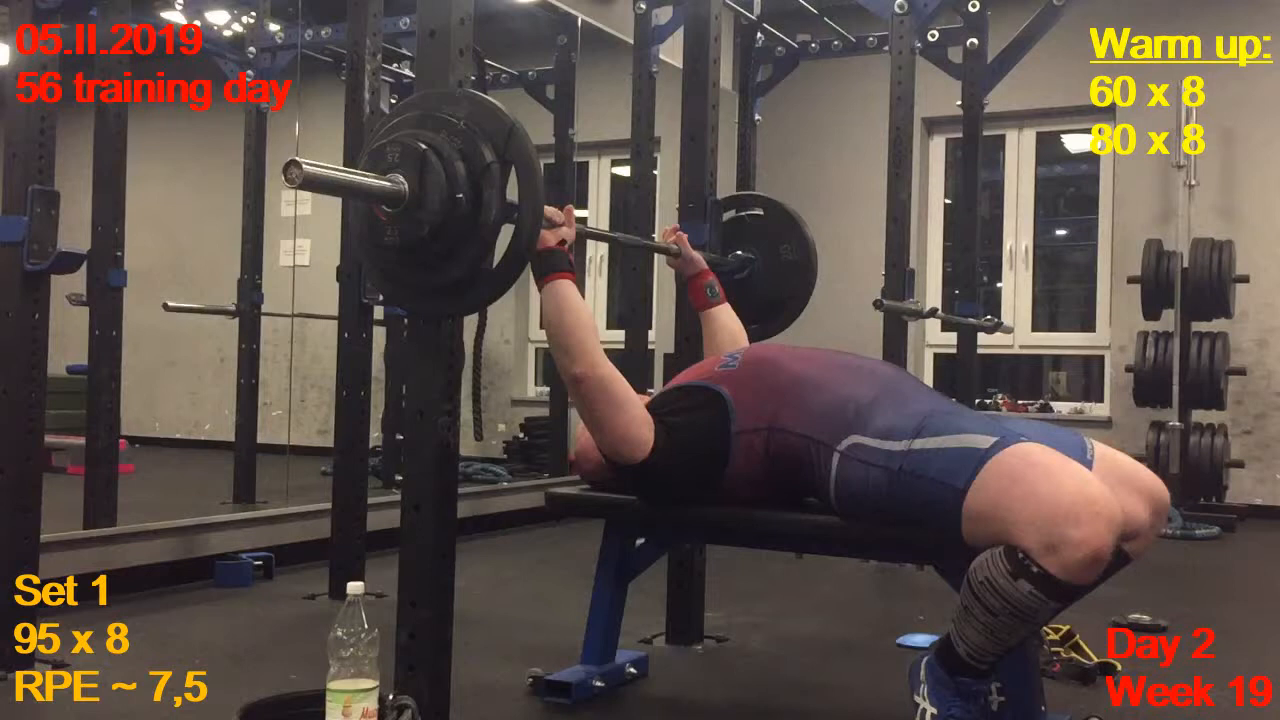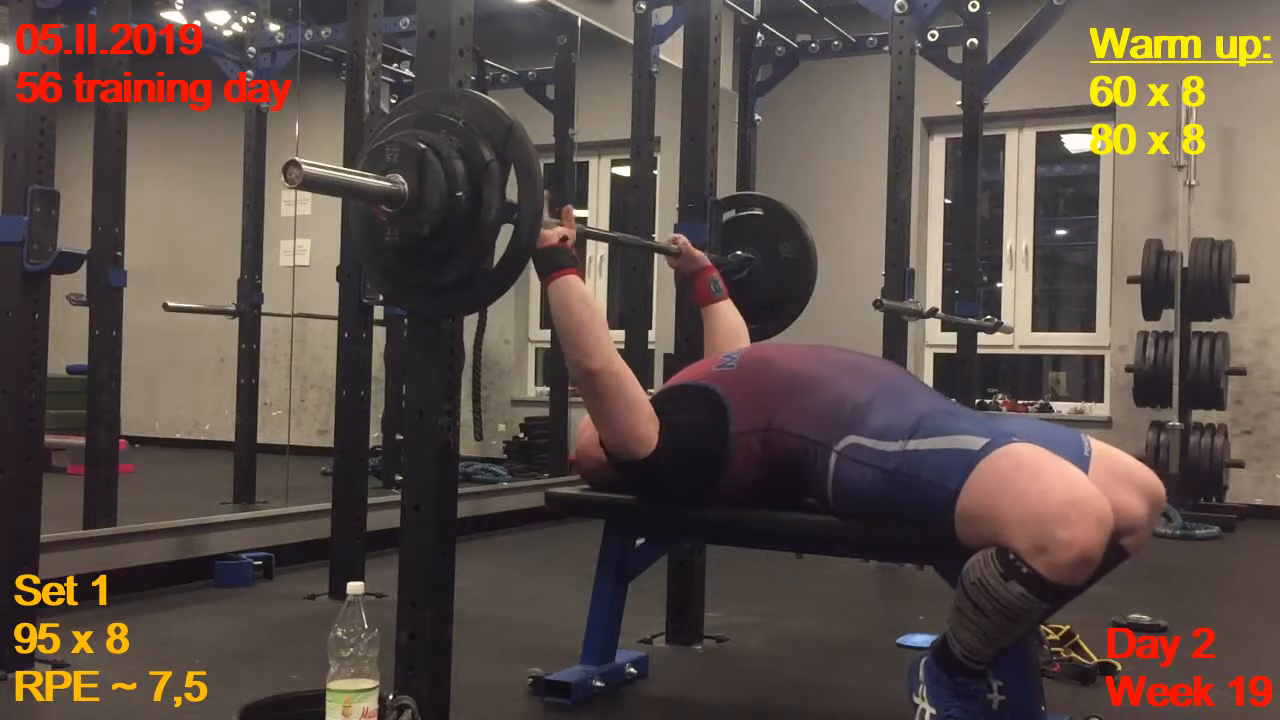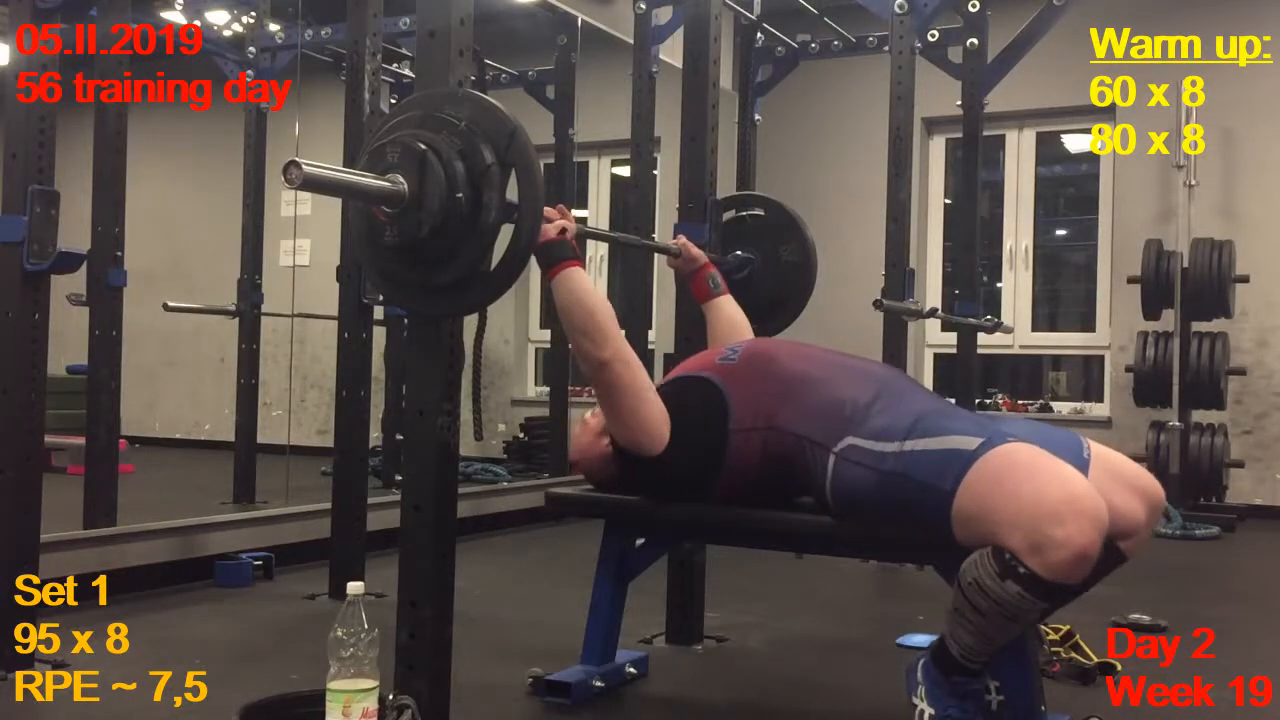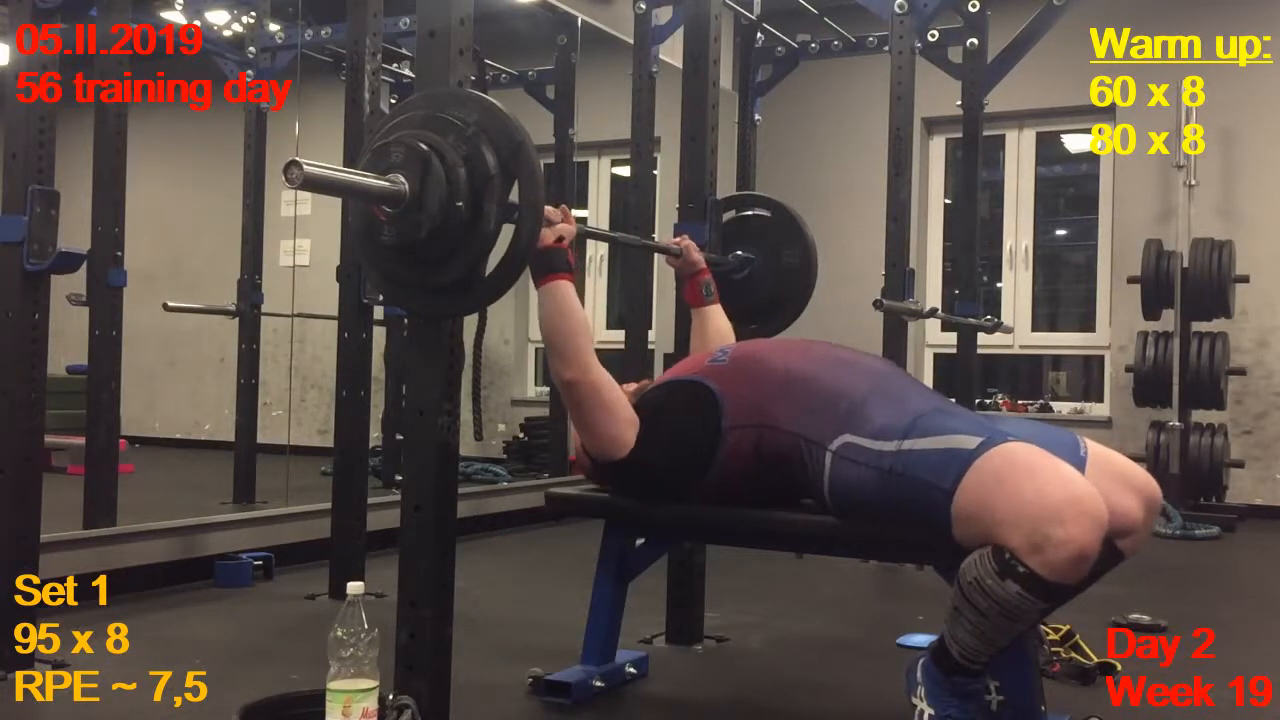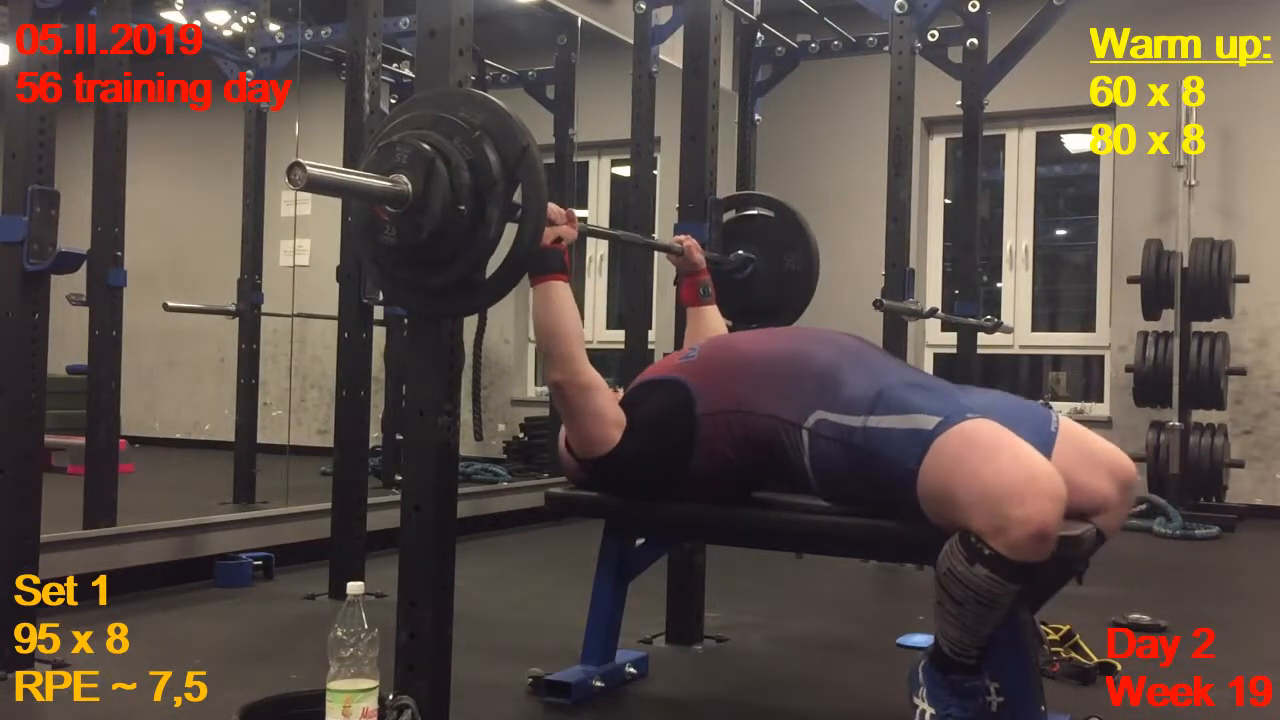
dt=1s
person 1, frame 1
left shoulder: (694, 417)
right shoulder: (658, 452)
left elbow: (737, 365)
right elbow: (586, 370)
left wrist: (698, 277)
right wrist: (553, 265)
left knee: (1141, 505)
right knee: (1082, 523)
left ankle: (986, 642)
person 1, frame 2
left shoulder: (696, 415)
right shoulder: (662, 453)
left elbow: (736, 360)
right elbow: (595, 365)
left wrist: (702, 274)
right wrist: (556, 263)
left knee: (1137, 501)
right knee: (1074, 524)
left ankle: (981, 643)
person 1, frame 3
left shoulder: (689, 413)
right shoulder: (659, 453)
left elbow: (740, 357)
right elbow: (604, 355)
left wrist: (701, 273)
right wrist: (560, 259)
left knee: (1136, 503)
right knee: (1069, 523)
left ankle: (989, 638)
person 1, frame 4
left shoulder: (675, 413)
right shoulder: (644, 450)
left elbow: (721, 370)
right elbow: (576, 372)
left wrist: (697, 279)
right wrist: (552, 265)
left knee: (1134, 502)
right knee: (1069, 524)
left ankle: (986, 641)
person 1, frame 5
left shoulder: (661, 412)
right shoulder: (630, 451)
left elbow: (707, 364)
right elbow: (569, 375)
left wrist: (695, 277)
right wrist: (549, 262)
left knee: (1111, 486)
right knee: (1029, 507)
left ankle: (986, 639)
